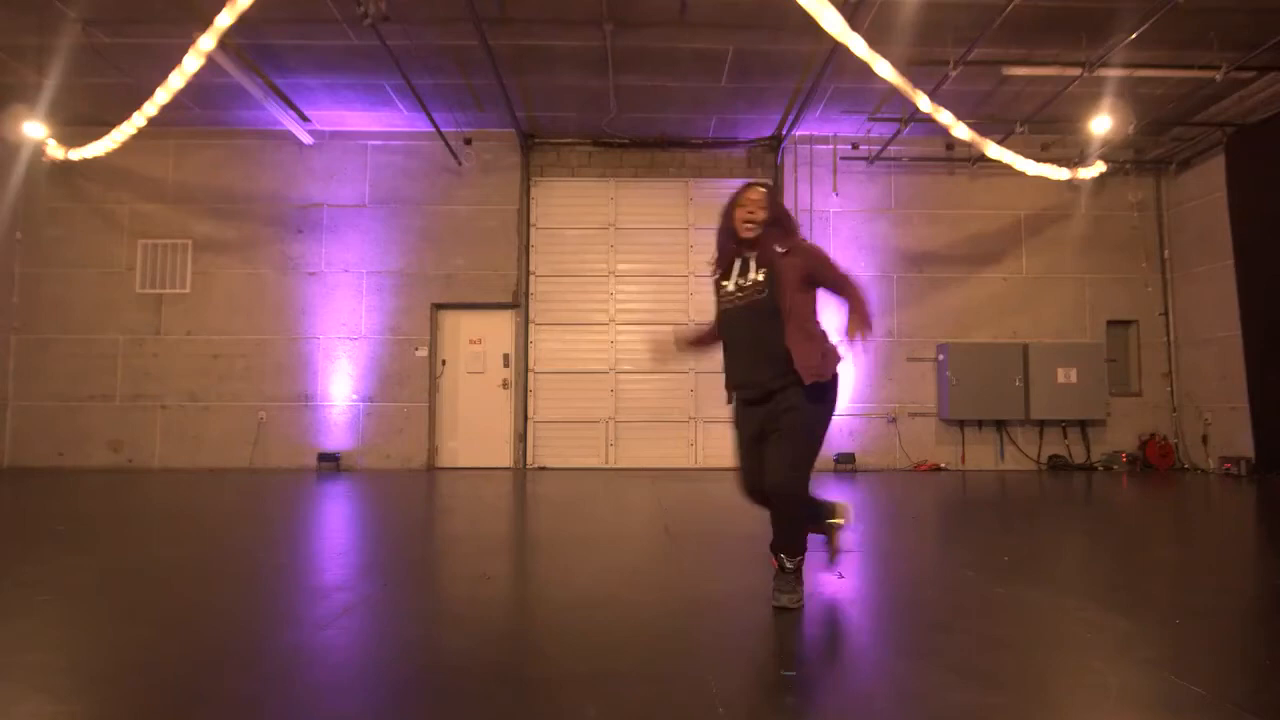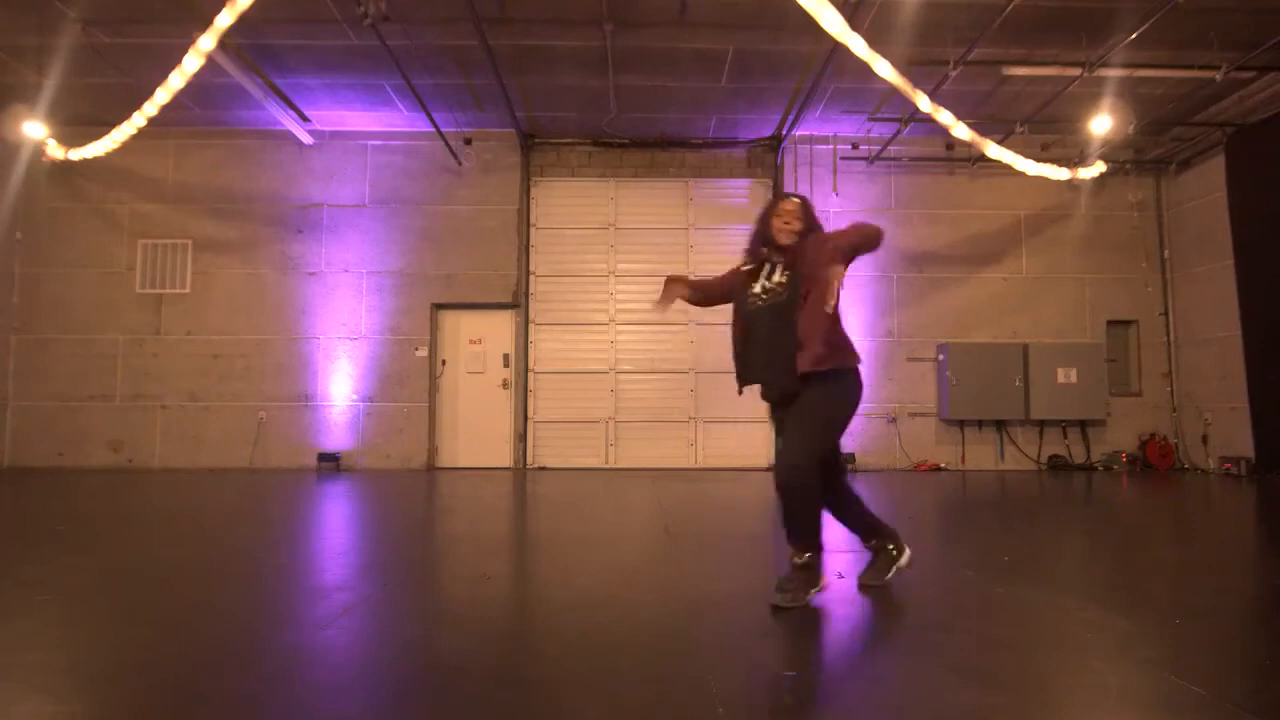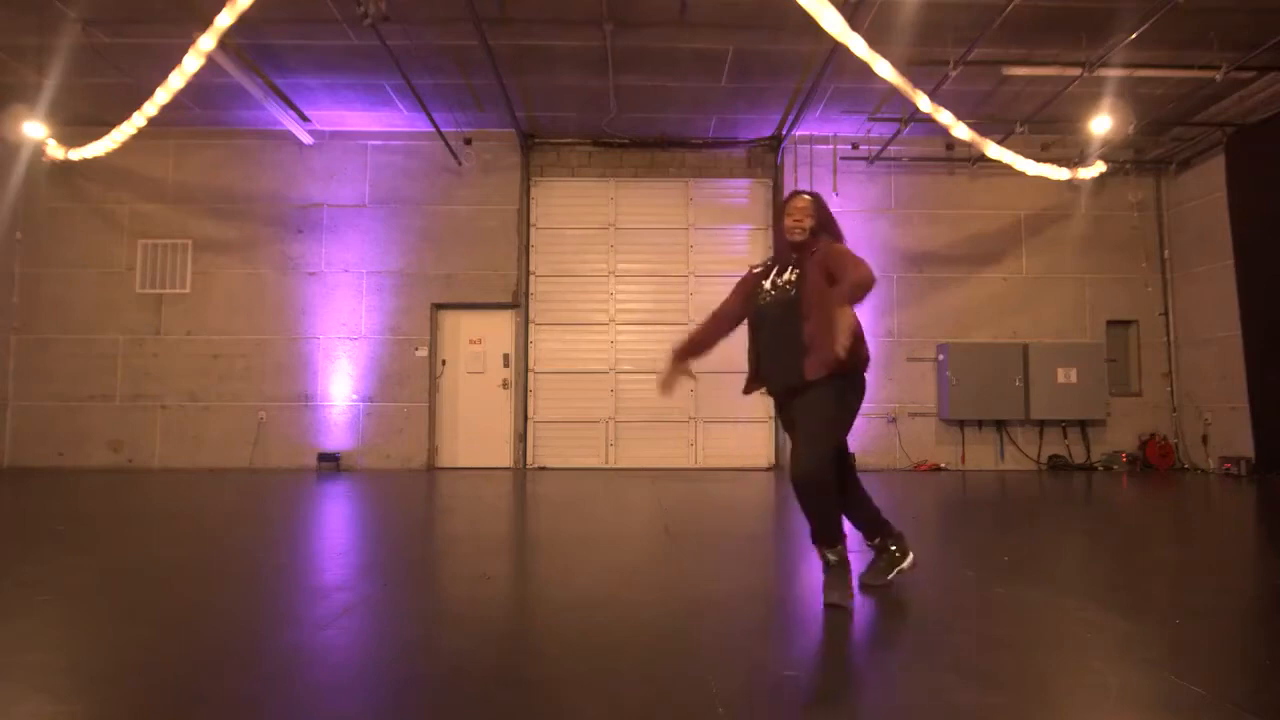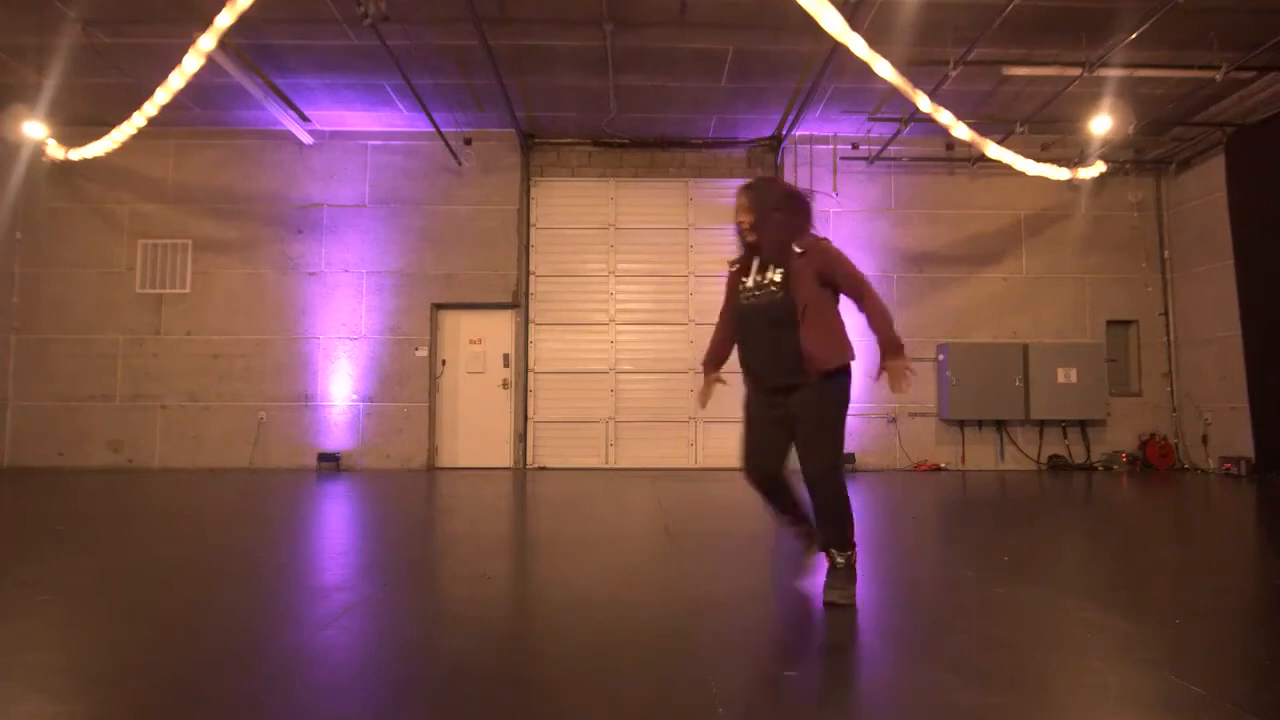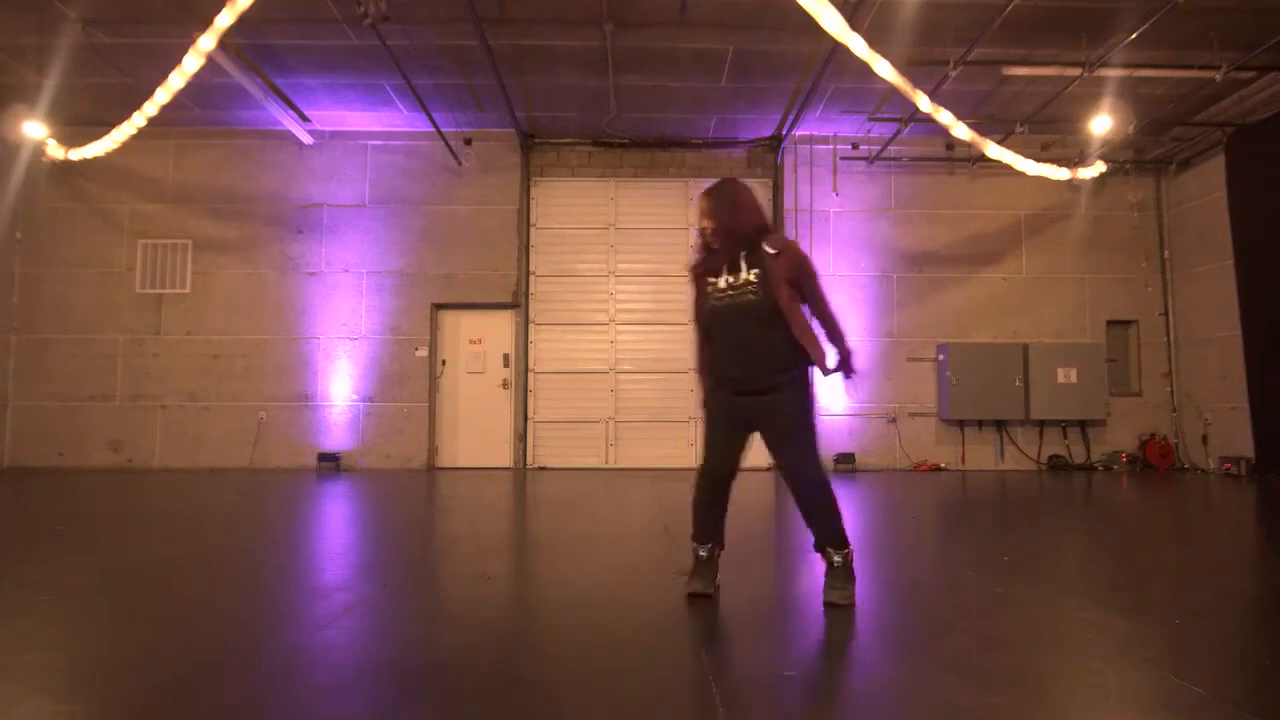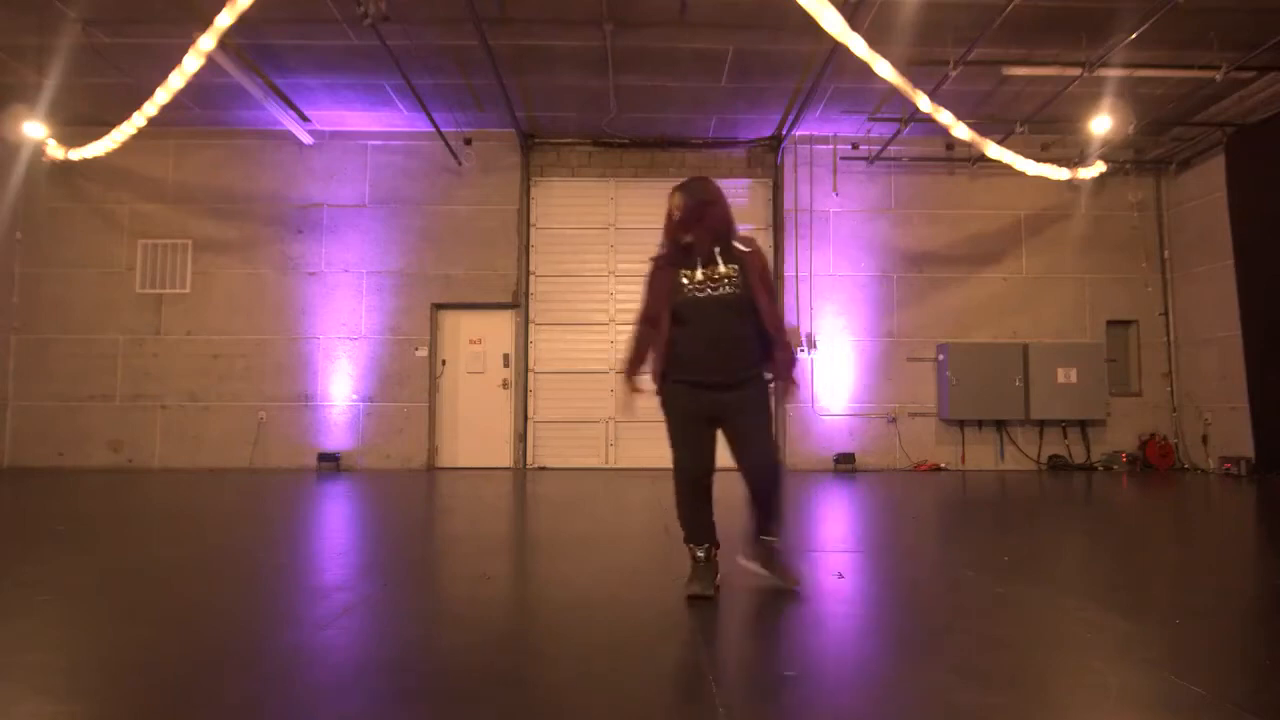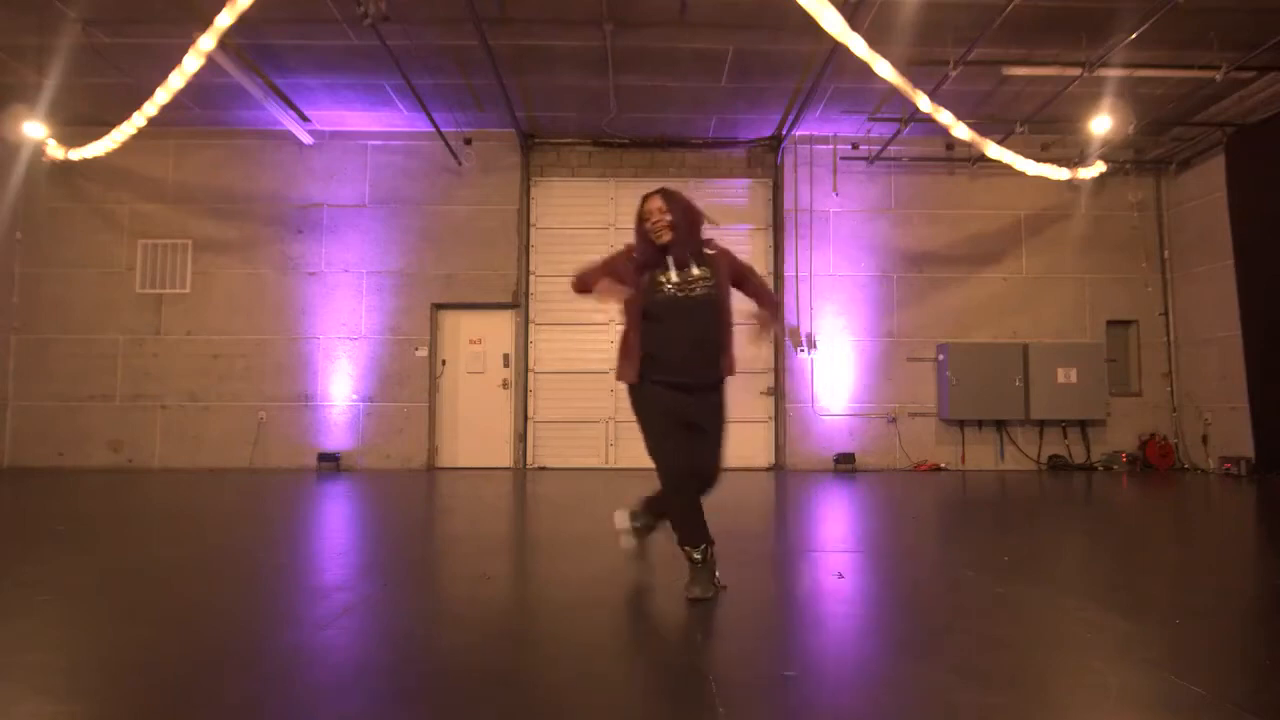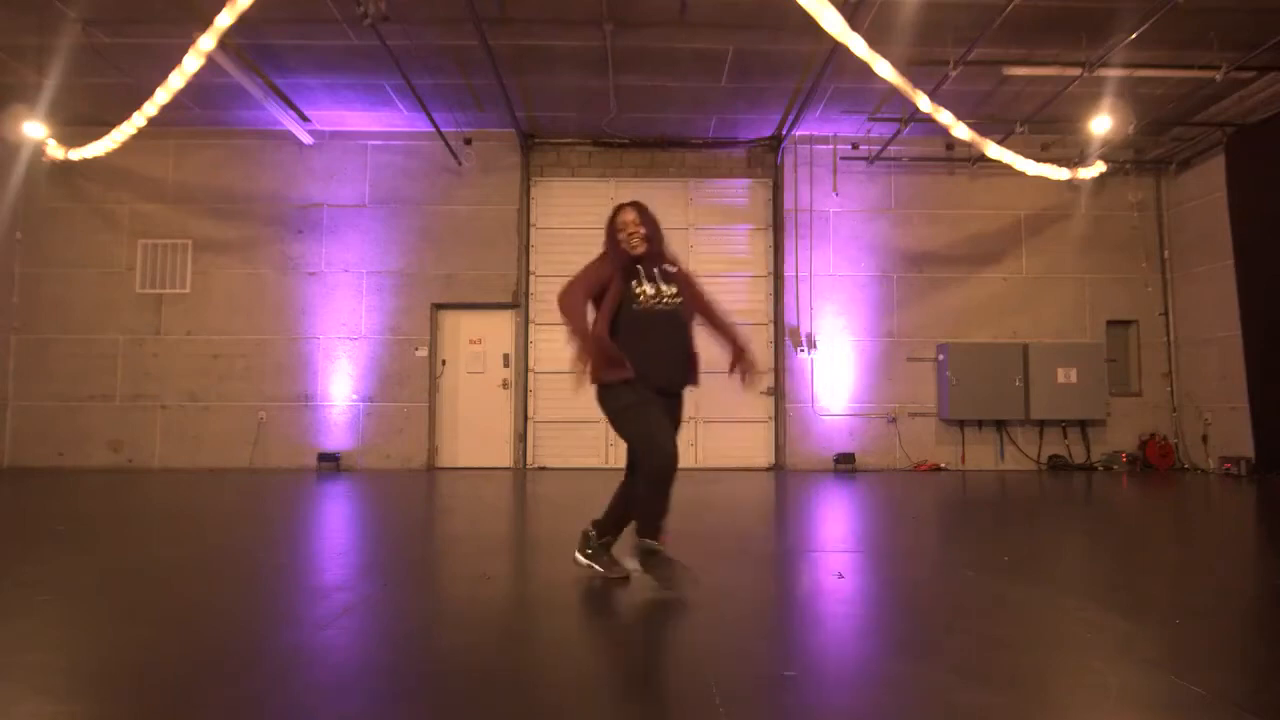
dt=0.2s
person 1, frame 1
left shoulder: (794, 254)
right shoulder: (727, 270)
left elbow: (844, 285)
left wrist: (857, 316)
right wrist: (689, 340)
left hip: (801, 388)
right hip: (753, 398)
left knee: (783, 482)
right knee: (757, 486)
left ankle: (789, 570)
right ankle: (823, 515)
person 1, frame 2
left shoulder: (814, 252)
right shoulder: (749, 271)
left elbow: (868, 233)
right elbow: (711, 292)
left wrist: (838, 258)
right wrist: (682, 286)
left hip: (826, 385)
right hip: (784, 397)
left knee: (794, 471)
right knee: (826, 480)
left ankle: (804, 566)
right ankle: (888, 546)
person 1, frame 3
left shoulder: (826, 255)
right shoulder: (761, 274)
left elbow: (860, 276)
right elbow: (723, 318)
left wrist: (842, 307)
right wrist: (682, 356)
left hip: (827, 382)
right hip: (785, 392)
left knee: (810, 471)
right knee: (836, 476)
left ankle: (835, 561)
right ankle: (892, 548)
person 1, frame 4
left shoulder: (812, 253)
right shoulder: (742, 266)
left elbow: (864, 297)
right elbow: (728, 322)
left wrist: (890, 349)
right wrist: (711, 366)
left hip: (814, 384)
right hip: (763, 389)
left knee: (822, 474)
right knee: (759, 469)
left ankle: (842, 563)
right ankle: (807, 529)
person 1, frame 5
left shoulder: (781, 255)
right shoulder: (704, 268)
left elbow: (818, 306)
left wrist: (844, 353)
right wrist: (705, 375)
left hip: (782, 388)
right hip: (724, 393)
left knee: (805, 475)
right knee: (714, 474)
left ankle: (838, 565)
right ankle: (705, 560)
person 1, frame 6
left shoulder: (746, 254)
right shoulder: (667, 264)
left elbow: (771, 311)
right elbow: (650, 319)
left wrist: (786, 361)
right wrist: (632, 369)
left hip: (744, 385)
right hip: (684, 388)
left knee: (764, 468)
right knee: (693, 474)
left ankle: (763, 546)
right ankle: (704, 560)
person 1, frame 7
left shoulder: (712, 256)
right shoulder: (636, 261)
left elbow: (750, 279)
right elbow: (583, 279)
left wrist: (768, 306)
right wrist: (602, 284)
left hip: (705, 387)
right hip: (656, 386)
left knee: (703, 471)
right knee: (678, 472)
left ankle: (641, 518)
right ankle: (700, 563)
person 1, frame 8
left shoulder: (672, 274)
right shoulder: (609, 269)
left elbow: (707, 312)
right elbow: (570, 297)
left wrist: (739, 350)
right wrist: (587, 342)
left hip: (667, 389)
right hip: (624, 385)
left knee: (644, 471)
right knee: (659, 457)
left ankle: (596, 542)
right ankle: (651, 548)
